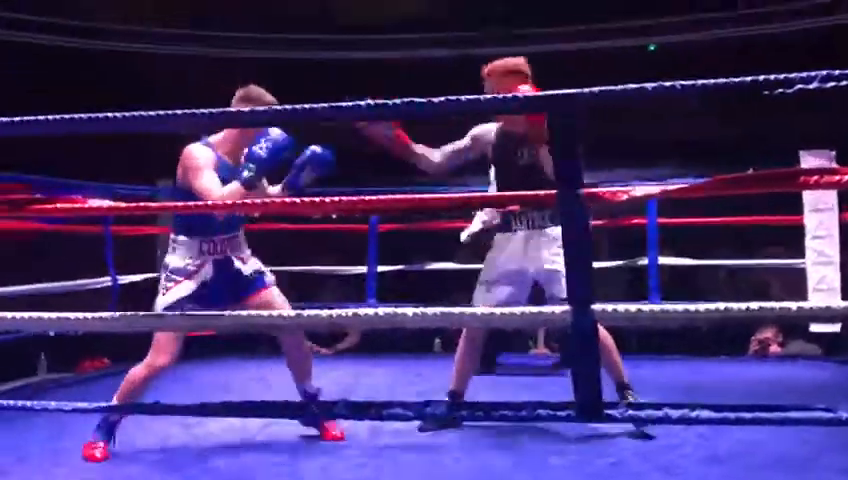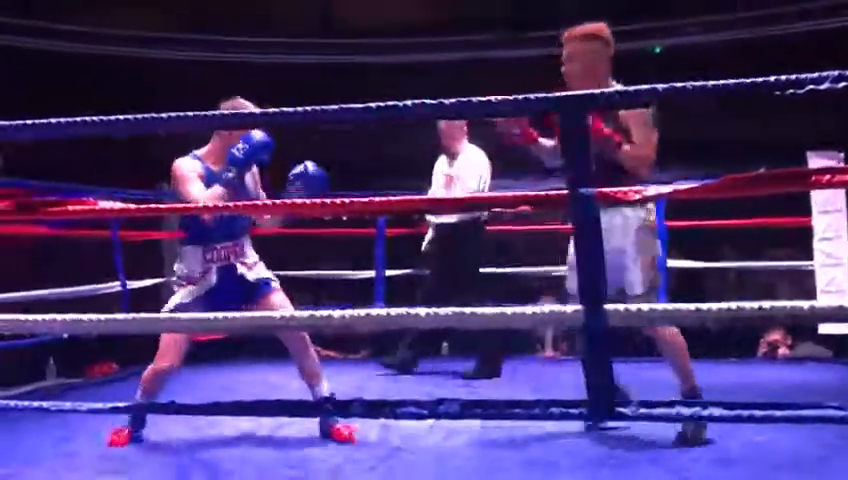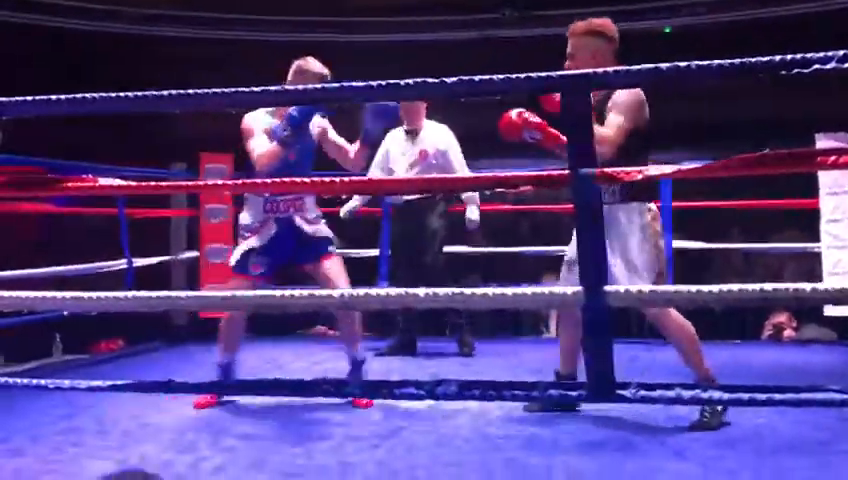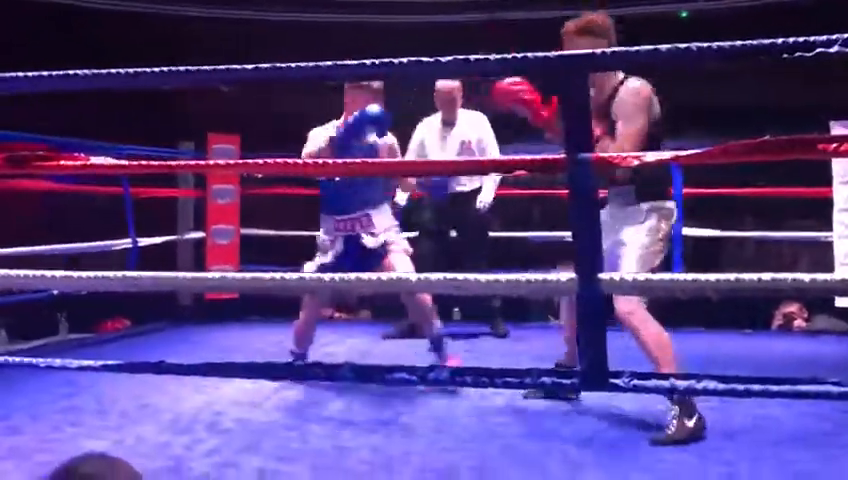
dt=0.5s
person 1, frame 1
left shoulder: (552, 127)
right shoulder: (487, 135)
left elbow: (559, 175)
right elbow: (435, 163)
left wrist: (539, 132)
right wrist: (394, 139)
left hip: (550, 237)
right hip: (509, 240)
right knee: (475, 323)
left ankle: (625, 393)
right ankle: (454, 404)
person 1, frame 2
left shoulder: (633, 103)
left elbow: (645, 165)
right elbow: (557, 154)
left wrist: (604, 134)
right wrist: (522, 132)
left hip: (628, 217)
left ankle: (694, 399)
person 1, frame 3
left shoulder: (627, 95)
right shoulder: (591, 98)
left elbow: (606, 148)
right wrist: (543, 134)
left hip: (630, 213)
right hip: (597, 213)
left knee: (655, 308)
right knee: (569, 301)
left ankle: (711, 392)
right ankle: (565, 387)
person 1, frame 4
left shoulder: (633, 93)
right shoulder: (591, 94)
left elbow: (623, 163)
right elbow: (567, 139)
left wrist: (588, 130)
right wrist: (532, 110)
left hip: (644, 211)
right hip: (616, 210)
left knee: (627, 306)
right knee: (574, 291)
left ankle: (686, 411)
right ankle: (568, 373)
person 2, frame 1
left shoulder: (252, 155)
right shoulder: (197, 155)
right elbow: (220, 204)
left wrist: (303, 169)
right wrist: (253, 168)
left hip: (236, 260)
right hip: (192, 267)
left knee: (292, 330)
right knee: (160, 360)
left ankle: (312, 409)
right ankle: (104, 429)
person 2, frame 2
left shoulder: (247, 166)
right shoulder: (186, 166)
right elbow: (206, 211)
right wrist: (233, 171)
left hip: (244, 265)
right hip: (200, 273)
left knee: (297, 332)
right knee: (167, 361)
left ankle: (327, 413)
right ankle: (134, 422)
person 2, frame 3
left shoulder: (318, 124)
right shoulder: (257, 120)
left elbow: (355, 164)
right elbow: (261, 164)
left wrist: (371, 135)
right wrist: (292, 130)
left hip: (306, 221)
right hip: (264, 225)
right knee: (236, 306)
left ankle: (356, 372)
right ankle: (224, 380)
person 2, frame 4
left shoulder: (385, 141)
right shoulder: (324, 134)
left elbow: (405, 182)
right elbow: (306, 162)
right wrist: (342, 138)
left hip: (379, 229)
right hip: (338, 235)
left knee: (411, 289)
right knee: (310, 313)
left ankle: (439, 349)
right ankle: (297, 362)
person 3, frame 1
left shoulder: (531, 149)
right shoulder: (501, 151)
left elbow: (545, 192)
right wrist: (478, 223)
left hip: (521, 229)
right hip: (502, 228)
left knee: (501, 292)
left ankle: (485, 355)
right ankle: (563, 341)
person 3, frame 2
left shoulder: (475, 159)
right shoulder: (442, 161)
left elbow: (466, 196)
left wrist: (434, 210)
right wrist: (432, 231)
left hip: (464, 232)
right hip: (444, 233)
left knee: (468, 297)
right knee: (431, 295)
left ankle: (490, 360)
right ankle: (408, 355)
person 3, frame 3
left shoulder: (440, 134)
right shoulder: (392, 139)
left elbow: (460, 171)
right elbow: (377, 173)
left wrist: (472, 205)
right wrist: (355, 201)
left hip: (429, 208)
right hip: (401, 211)
left knee: (430, 271)
right knee: (403, 274)
left ankle: (462, 332)
right ankle: (406, 337)
person 3, frame 4
left shoulder: (476, 122)
right shoulder: (425, 126)
left elbow: (493, 160)
right elbow: (412, 162)
left wrist: (487, 191)
right wrist: (402, 192)
left hip: (469, 199)
right hip: (436, 200)
left knee: (476, 260)
right knee: (424, 259)
left ankle: (493, 319)
right ankle: (413, 320)
